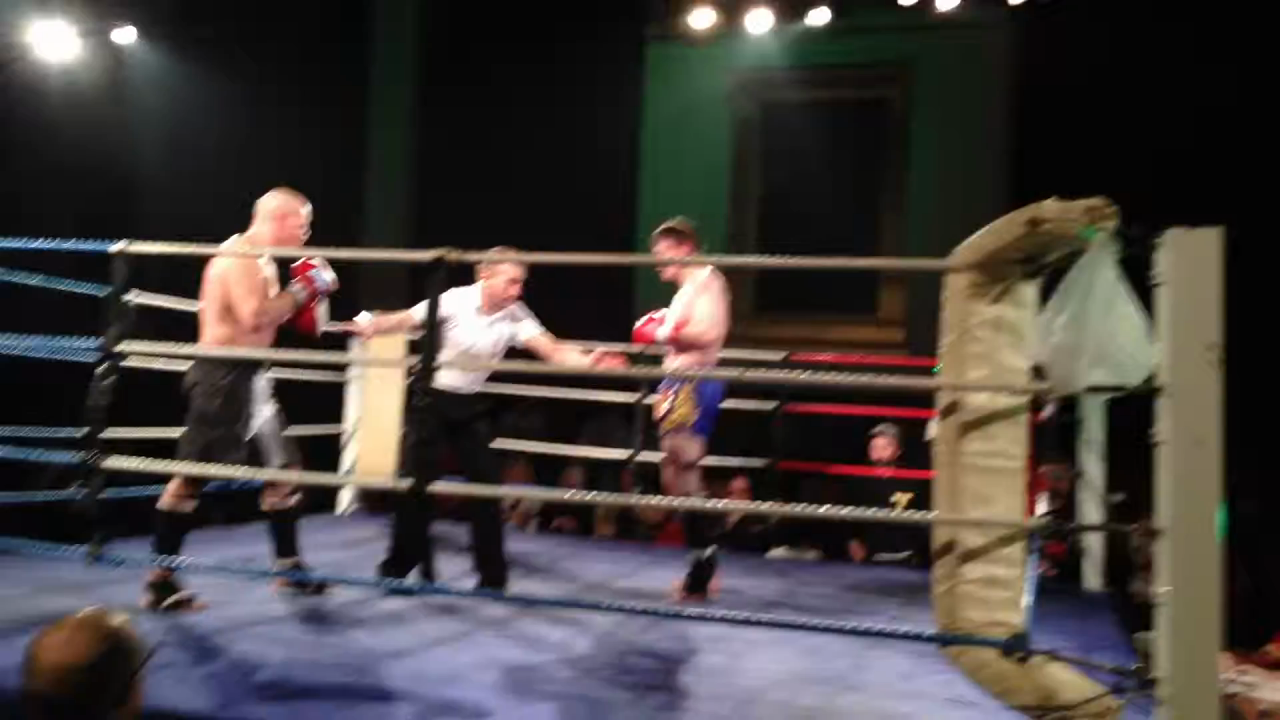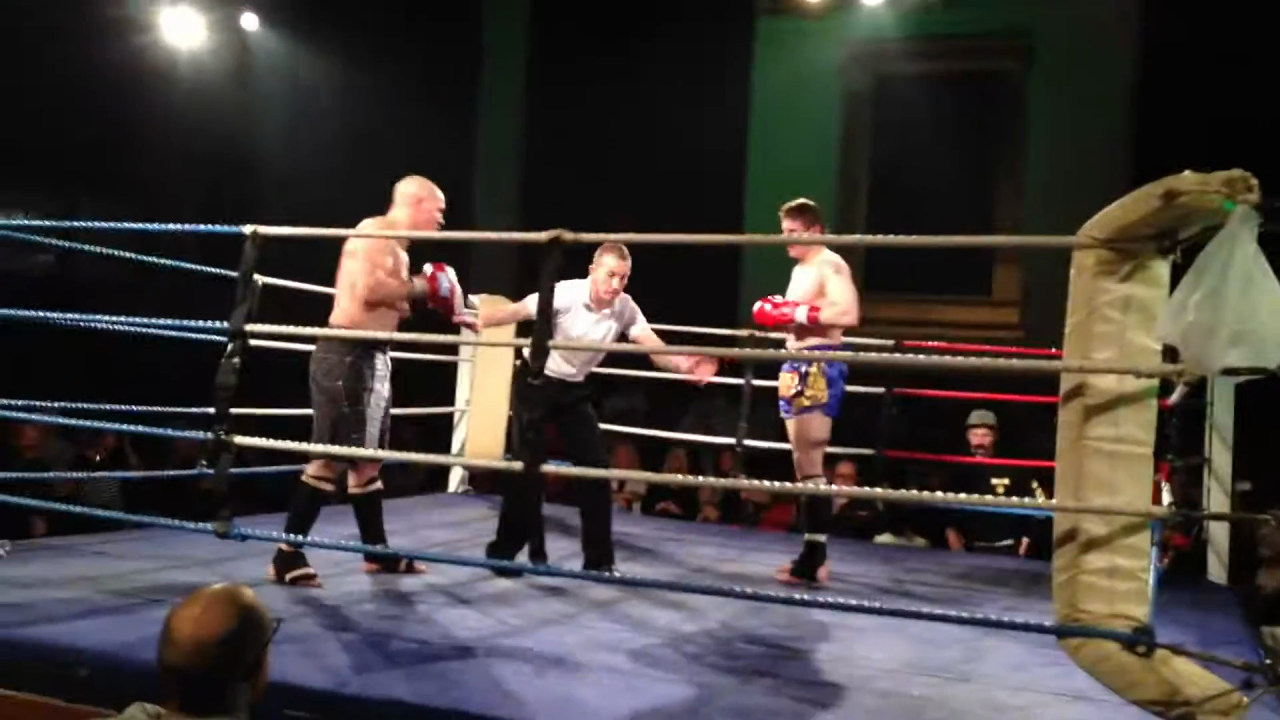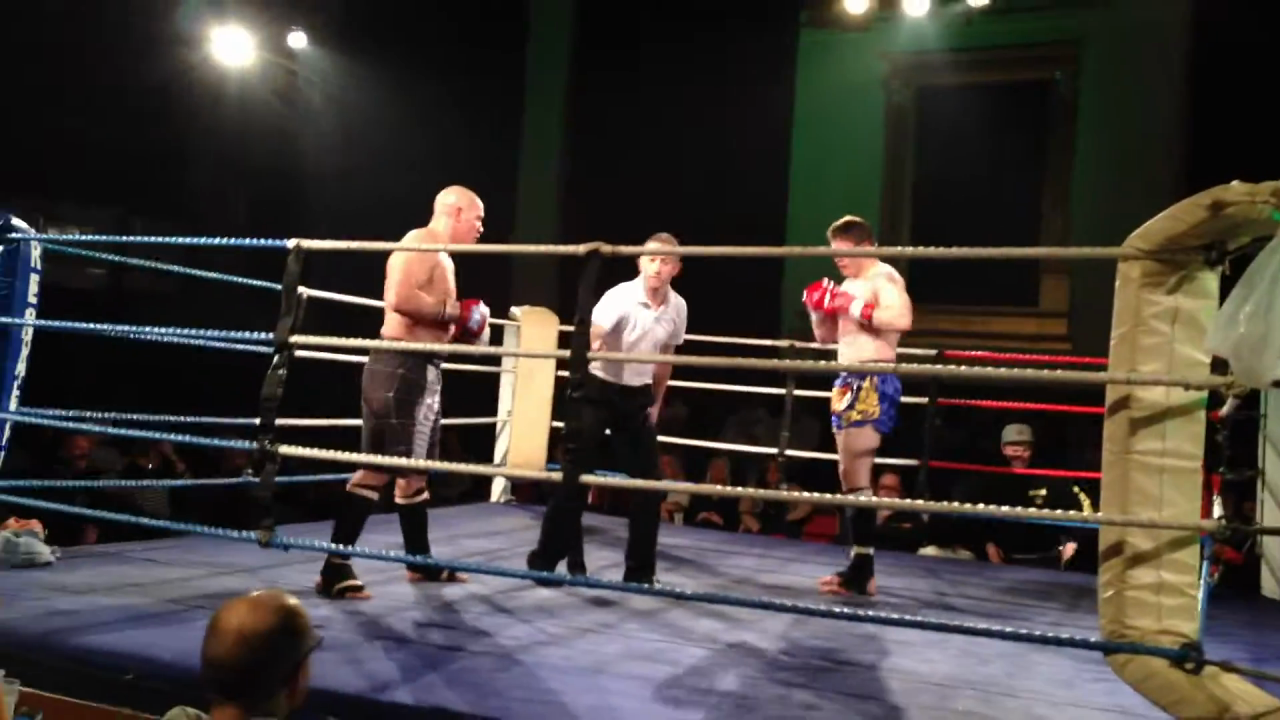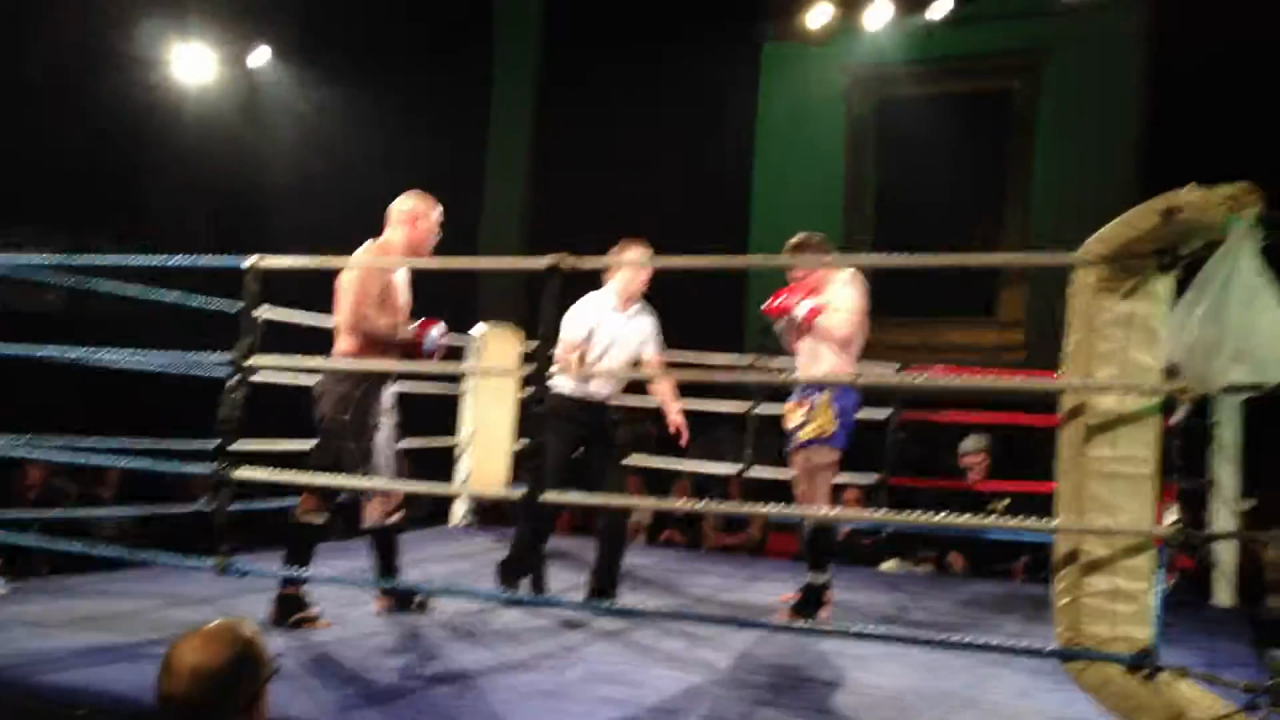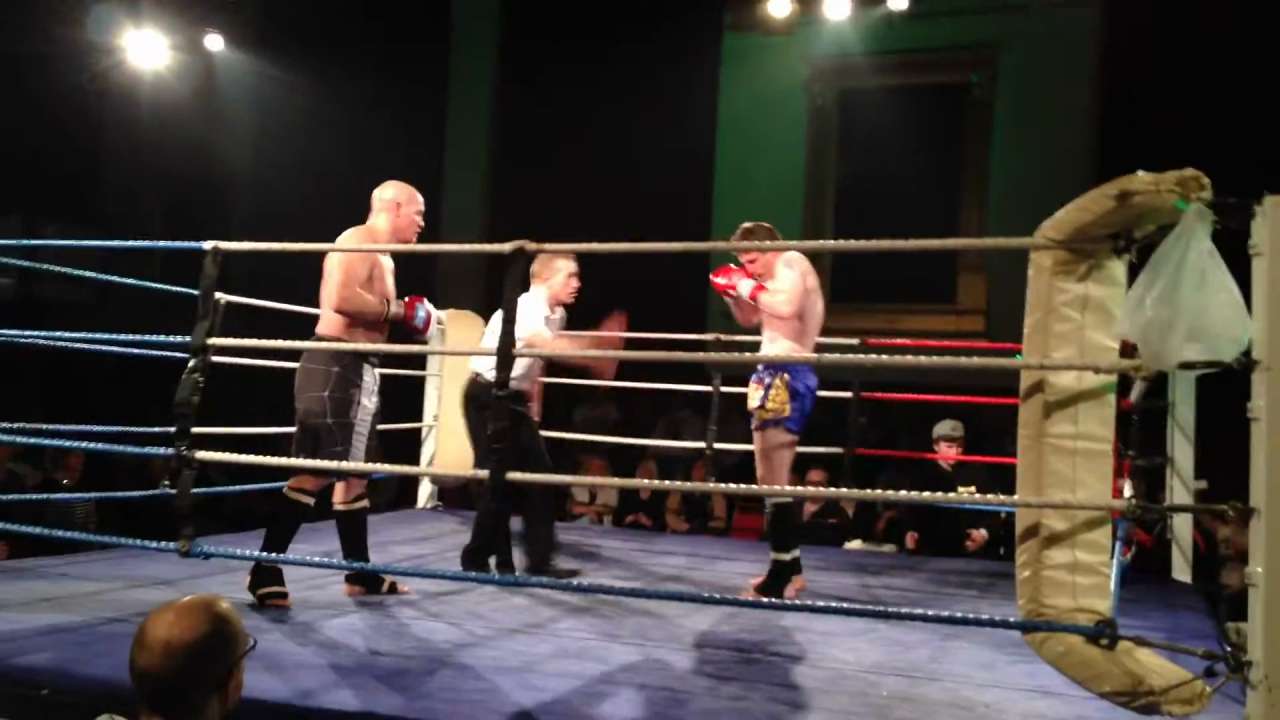
dt=0.4s
person 1, frame 1
left shoulder: (265, 261)
right shoulder: (239, 255)
right elbow: (253, 317)
left wrist: (297, 312)
right wrist: (303, 290)
left hip: (251, 377)
right hip: (223, 375)
left knee: (284, 467)
right knee: (192, 476)
left ankle: (289, 565)
right ankle: (160, 580)
person 1, frame 2
left shoulder: (394, 246)
right shoulder: (375, 234)
right elbow: (369, 290)
left wrist: (422, 295)
right wrist: (425, 286)
left hip: (371, 357)
right hip: (347, 354)
left knee: (367, 456)
right knee: (334, 456)
left ankle: (377, 551)
right ankle: (288, 553)
person 1, frame 3
left shoulder: (443, 258)
right shoulder: (418, 245)
right elbow: (400, 299)
left wrist: (460, 328)
right wrist: (455, 312)
left hip: (424, 369)
right hip: (399, 366)
left knee: (415, 467)
right knee: (378, 466)
left ankle: (420, 560)
right ankle: (335, 566)
person 1, frame 4
left shoulder: (400, 269)
right shoulder: (373, 259)
right elbow: (353, 319)
left wrist: (413, 342)
right wrist: (410, 334)
left hip: (374, 387)
right hip: (353, 385)
left knee: (387, 489)
right knee: (323, 490)
left ankle: (391, 587)
right ankle: (289, 596)
person 1, frame 5
left shoulder: (381, 256)
right shoulder: (359, 241)
right elbow: (341, 299)
left wrist: (401, 316)
right wrist: (399, 310)
left hip: (359, 370)
right hip: (335, 367)
left knee: (354, 473)
right knee: (313, 472)
left ankle: (359, 573)
right ankle: (266, 569)
person 2, frame 1
left shoulder: (706, 280)
right shoulder: (687, 288)
left elbow: (712, 329)
left wrist: (663, 330)
right wrist: (656, 330)
left hip: (693, 385)
right hip: (678, 385)
left knee: (685, 478)
right knee: (677, 478)
left ankle: (702, 571)
right ankle: (703, 563)
person 2, frame 2
left shoulder: (831, 265)
right shoulder: (799, 270)
left elbow: (848, 314)
left wrist: (797, 312)
right wrist: (775, 312)
left hip: (819, 368)
right hip: (796, 366)
left knee: (810, 462)
right knee: (803, 463)
left ankle: (815, 559)
right ankle: (812, 553)
person 2, frame 3
left shoulder: (884, 276)
right shoulder: (848, 284)
left elbow: (902, 320)
right elbow: (825, 336)
left wrist: (854, 305)
right wrist: (819, 308)
left hip: (874, 382)
right hip: (848, 381)
left knee: (855, 475)
right knee: (849, 477)
left ankle: (863, 570)
right ankle: (858, 565)
person 2, frame 4
left shoulder: (847, 282)
right shoulder: (814, 294)
left elbow: (844, 328)
left wrist: (804, 307)
right wrist: (786, 318)
left hip: (830, 397)
right hip: (806, 395)
left knee: (815, 496)
right knee: (807, 493)
left ankle: (815, 599)
right ankle: (818, 583)
person 2, frame 5
left shoulder: (793, 264)
right shoulder: (773, 276)
left elbow: (787, 306)
right elbow: (748, 318)
left wrist: (748, 285)
right wrist: (733, 290)
left hip: (789, 377)
right hip: (772, 376)
left knee: (771, 475)
right knee: (773, 476)
left ankle: (780, 575)
right ankle: (791, 568)
person 3, frame 1
left shoulder: (516, 316)
right shoulder: (453, 302)
left elbow: (551, 349)
right elbow: (405, 320)
left wrist: (588, 360)
right wrist: (368, 326)
left hip: (468, 405)
right hip: (430, 398)
left knee: (486, 484)
right knee: (420, 482)
left ankle: (491, 575)
right ankle: (397, 568)
person 3, frame 2
left shoulder: (625, 309)
right shoulder: (564, 294)
left elbow: (655, 347)
right elbow: (516, 311)
left wrist: (687, 365)
right wrist: (482, 320)
left hip: (575, 389)
right hip: (535, 382)
left knee: (595, 468)
right knee: (528, 466)
left ankle: (599, 558)
right ankle: (504, 549)
person 3, frame 3
left shoulder: (678, 309)
right shoulder: (620, 297)
right elbow: (591, 334)
left wrist: (657, 403)
right wrist: (585, 349)
left hip: (636, 398)
right hip: (596, 390)
left knee: (650, 483)
right knee: (575, 476)
left ankle: (639, 572)
right ankle: (545, 560)
person 3, frame 4
left shoulder: (646, 320)
right shoulder: (588, 307)
left elbow: (655, 370)
right elbow: (565, 352)
left wrist: (674, 411)
right wrist: (573, 363)
left hip: (600, 414)
right hip: (562, 408)
left knee: (615, 503)
right knee: (545, 495)
left ankle: (602, 591)
right ankle: (514, 572)
person 3, frame 5
left shoulder: (556, 314)
right shoulder: (524, 309)
right elbow: (543, 344)
left wrist: (533, 402)
right wrist: (595, 346)
left hip: (513, 398)
right hip: (485, 397)
left knee: (540, 475)
right knee: (500, 480)
left ankle: (540, 560)
right ankle: (477, 558)
